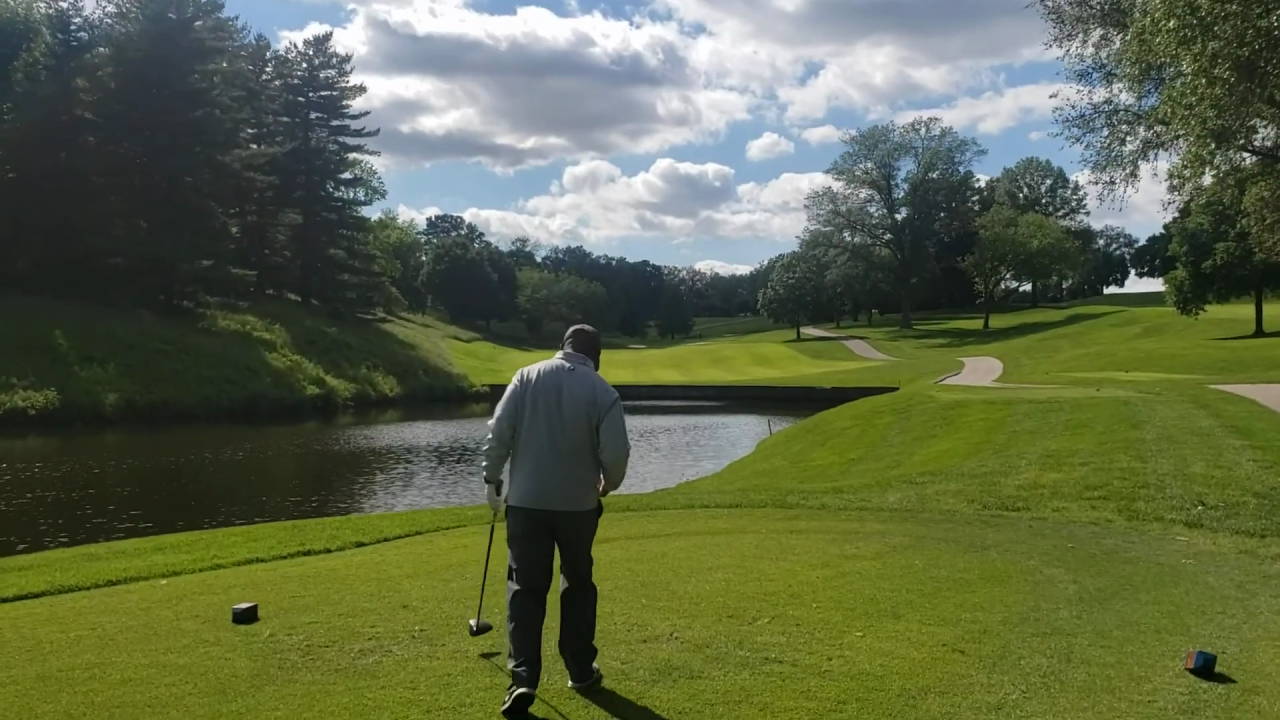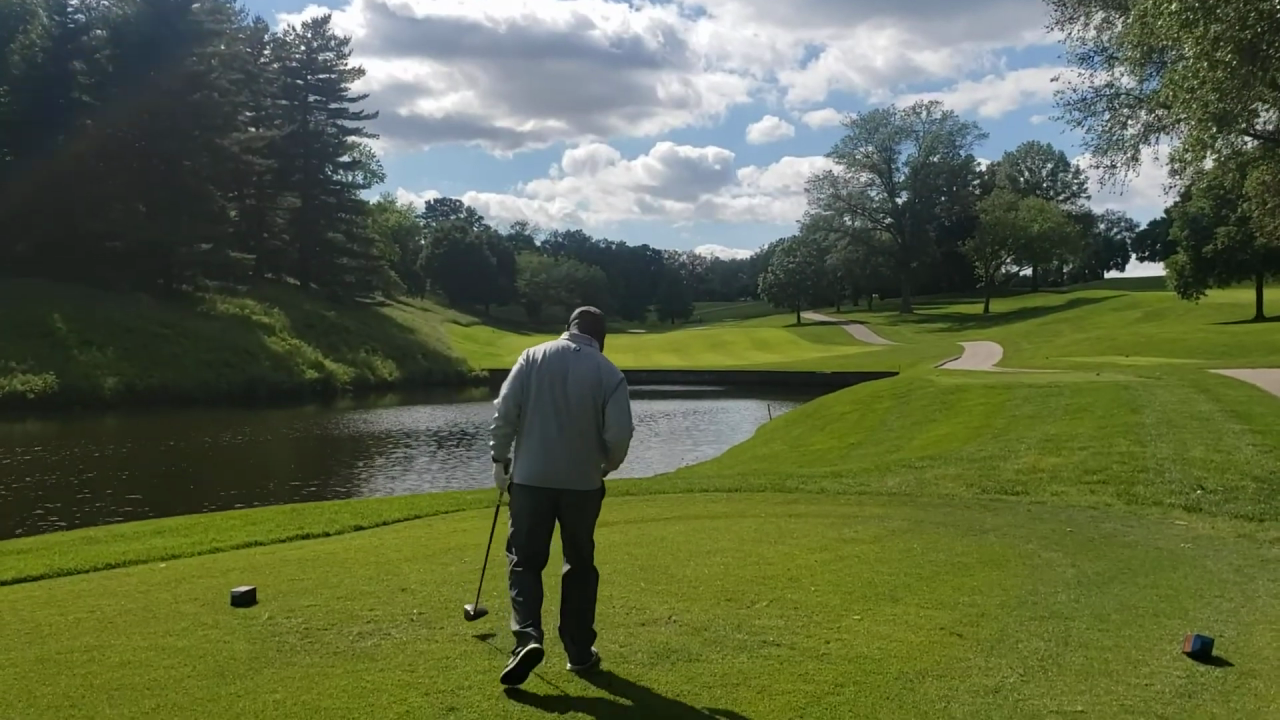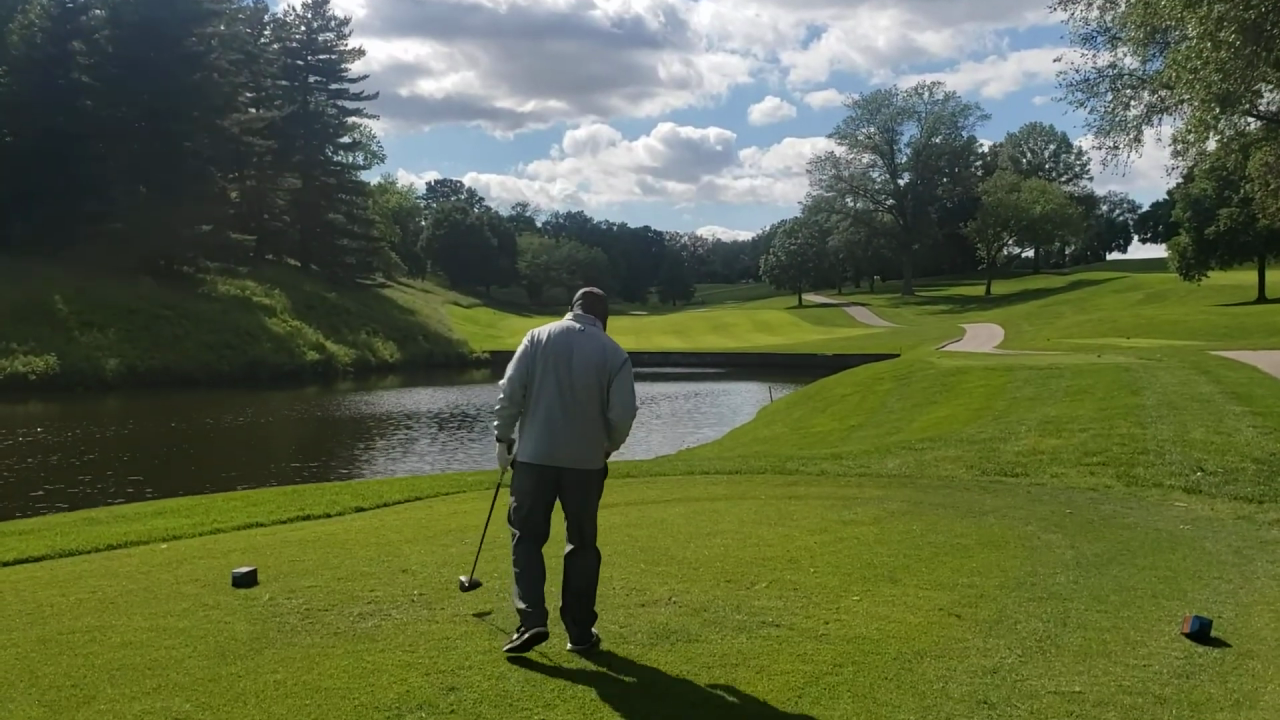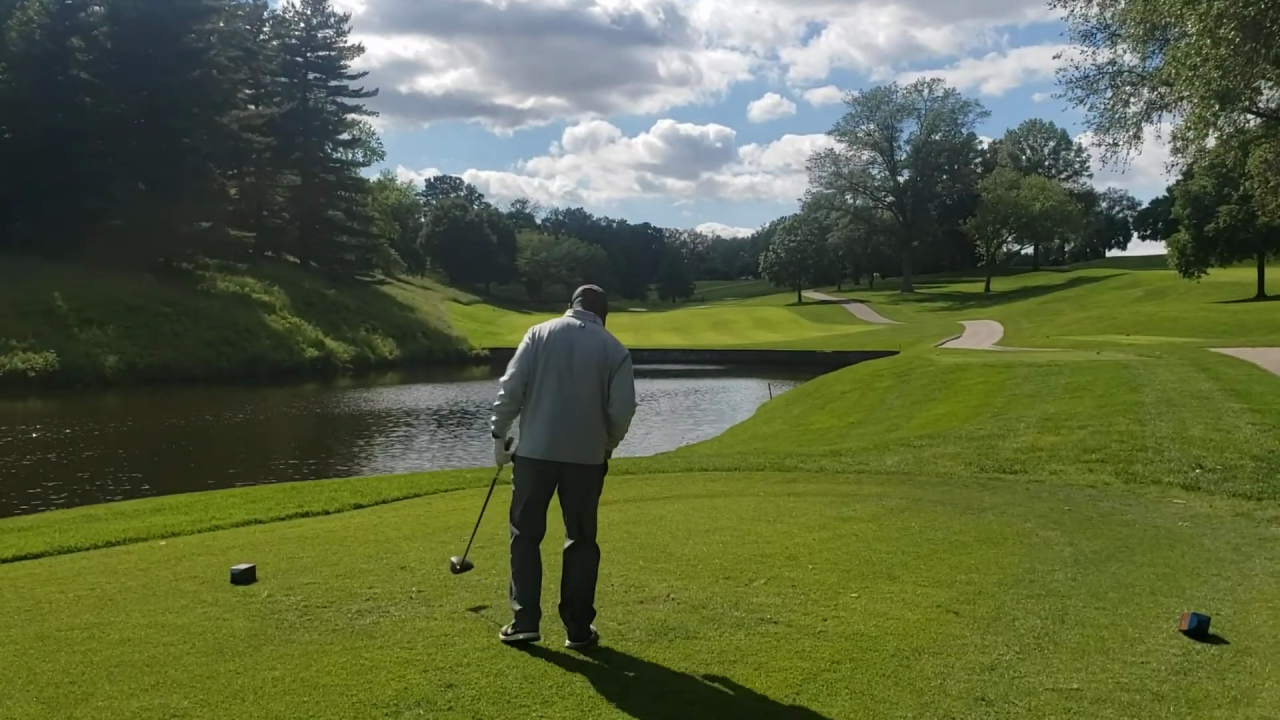
dt=0.1s
person 1, frame 1
left shoulder: (528, 376)
right shoulder: (604, 392)
left elbow: (499, 431)
right elbow: (615, 453)
left wrist: (492, 480)
right wrist: (608, 484)
left hip: (526, 502)
right hip: (578, 505)
left knee: (525, 588)
right knee: (578, 583)
left ankle: (524, 675)
right ankle: (581, 669)
person 1, frame 2
left shoulder: (533, 356)
right shoulder: (609, 373)
left elbow: (505, 410)
right elbow: (619, 433)
left wrist: (500, 459)
right wrist: (608, 465)
left hip: (530, 480)
right hip: (582, 485)
left knee: (524, 561)
right knee: (579, 565)
left ankle: (527, 639)
right ankle: (580, 651)
person 1, frame 3
left shoulder: (538, 336)
right shoulder: (614, 353)
left elbow: (510, 391)
right elbow: (623, 413)
left wrist: (503, 437)
right wrist: (608, 446)
left hip: (534, 457)
right hip: (585, 463)
left knee: (527, 537)
right knee: (582, 545)
left ankle: (532, 620)
right ankle: (580, 631)
person 1, frame 4
left shoulder: (540, 333)
right shoulder: (614, 349)
left elbow: (511, 387)
right elbow: (623, 408)
left wrist: (499, 434)
right wrist: (608, 444)
left hip: (534, 453)
right hip: (586, 459)
left knee: (525, 534)
right knee: (581, 540)
left ankle: (525, 620)
right ankle: (578, 627)
